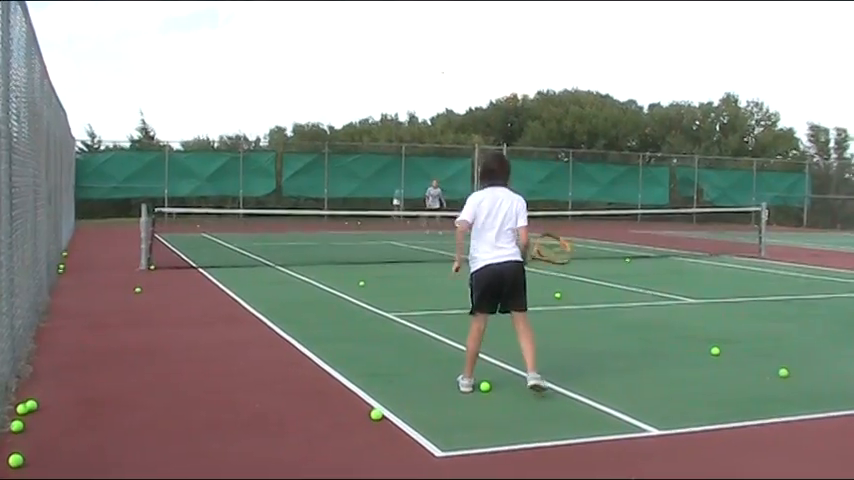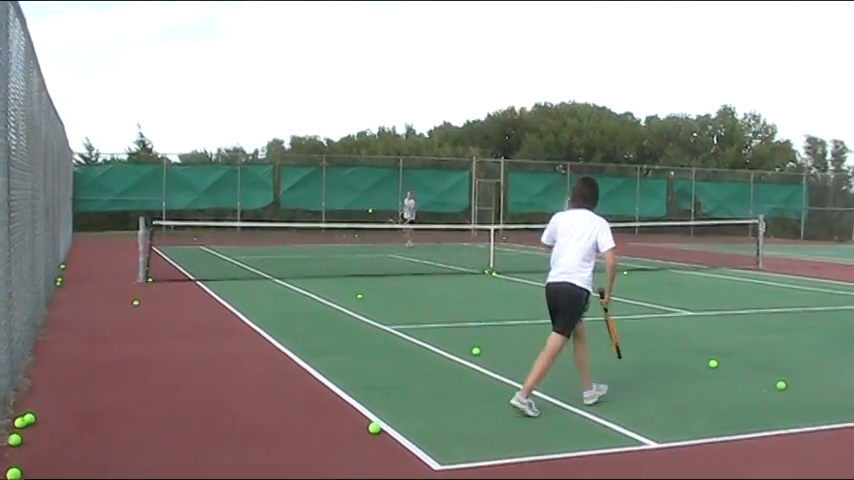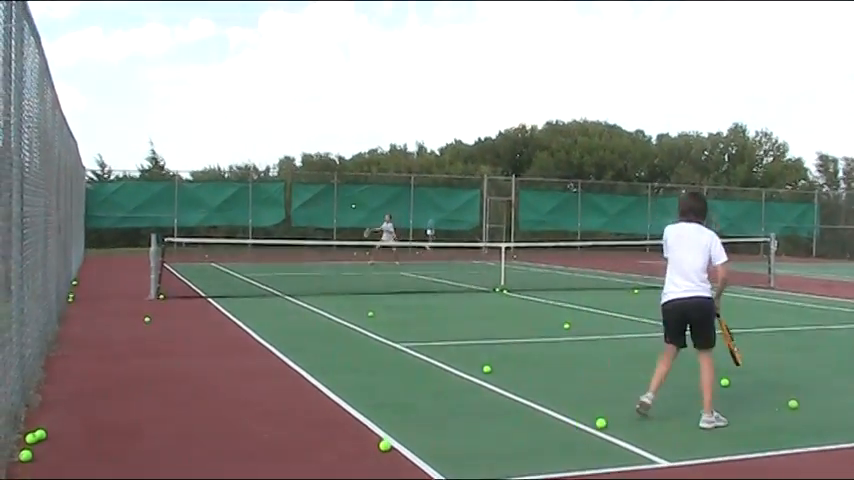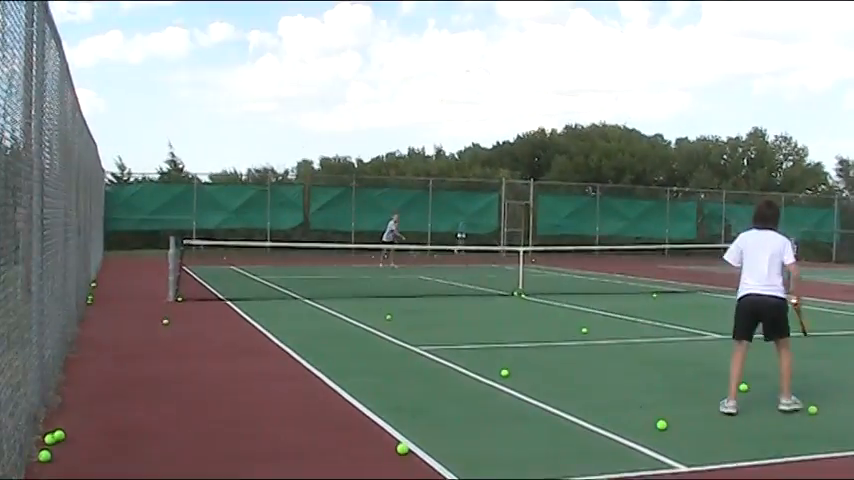
dt=0.7s
person 1, frame 1
left shoulder: (477, 198)
right shoulder: (517, 200)
left elbow: (462, 227)
right elbow: (523, 239)
left wrist: (458, 259)
right wrist: (521, 260)
left hip: (484, 267)
right hip: (512, 266)
left knee: (477, 326)
right knee: (522, 324)
left ankle: (466, 378)
right ankle: (532, 374)
person 1, frame 2
left shoulder: (559, 218)
right shoulder: (599, 223)
left elbow: (546, 245)
right elbow: (610, 261)
right wrist: (608, 291)
left hip: (553, 285)
right hip: (576, 288)
left knee: (579, 334)
right knee: (553, 346)
left ankle: (589, 389)
right ankle: (523, 395)
person 1, frame 3
left shoulder: (670, 231)
right shoulder: (710, 236)
right elbow: (722, 275)
right wrist: (717, 299)
left hip: (672, 300)
right hip: (700, 301)
left knee: (670, 352)
right knee: (706, 358)
left ankle: (649, 395)
right ankle: (708, 414)
person 1, frame 4
left shoulder: (744, 238)
right shoulder: (783, 241)
left elbow: (735, 268)
right elbow: (794, 273)
right wrist: (796, 296)
left hip: (748, 298)
right hip: (775, 299)
left knee: (740, 350)
right knee: (784, 348)
left ankle: (730, 401)
right ankle: (786, 398)
